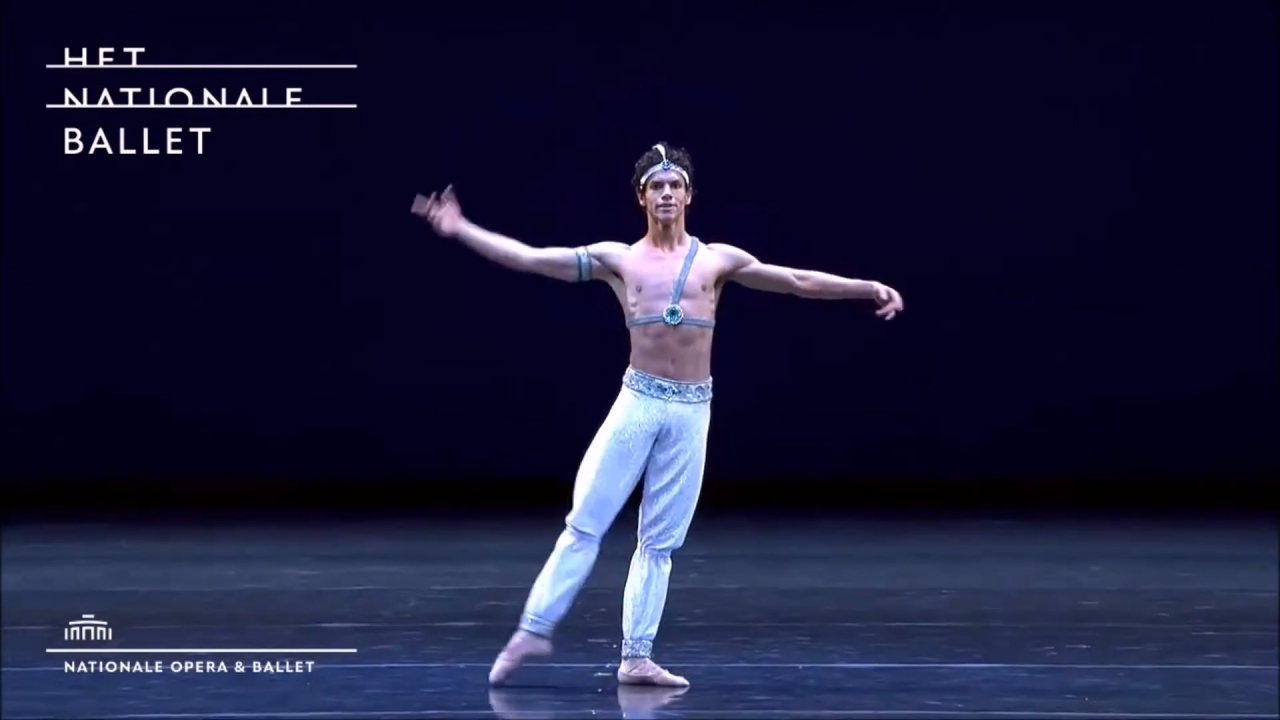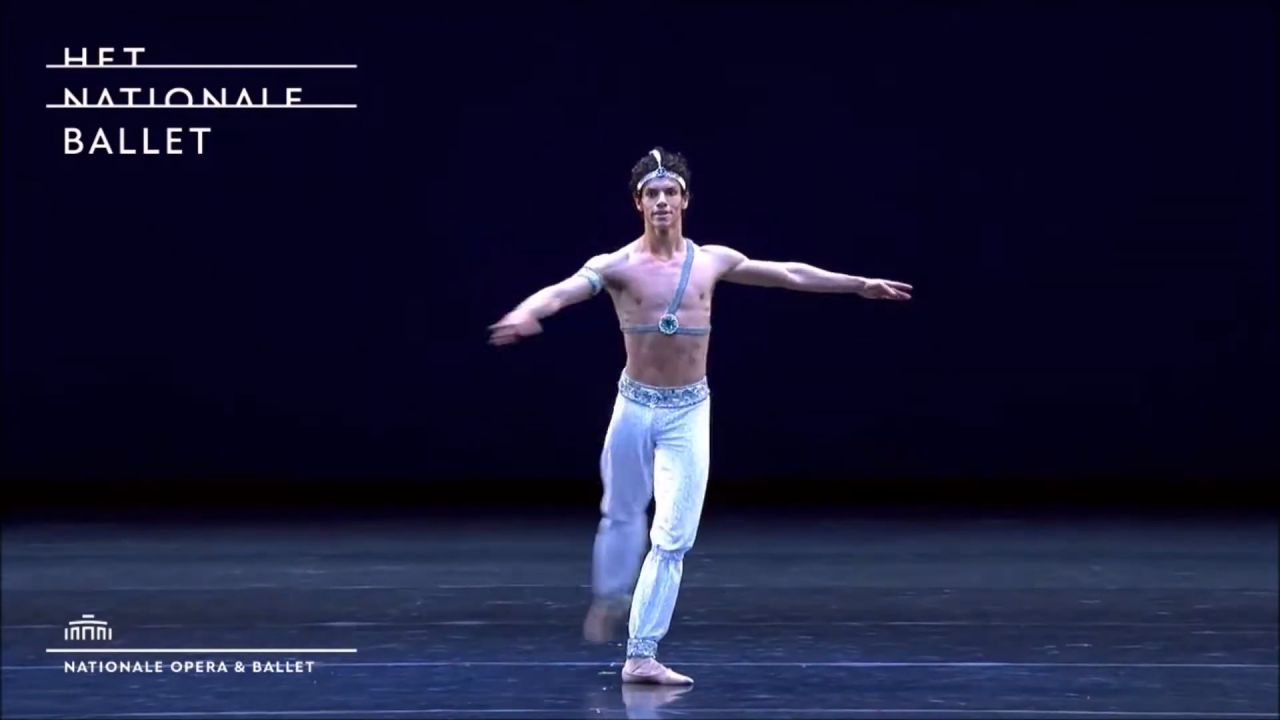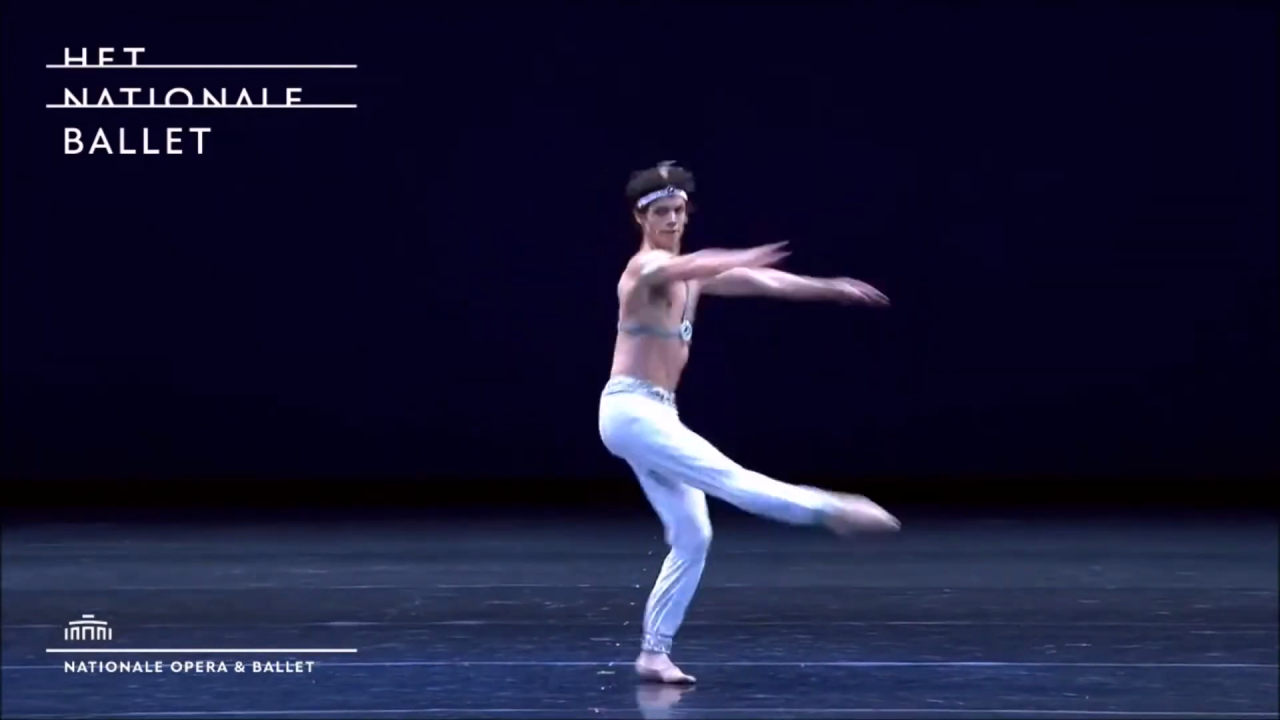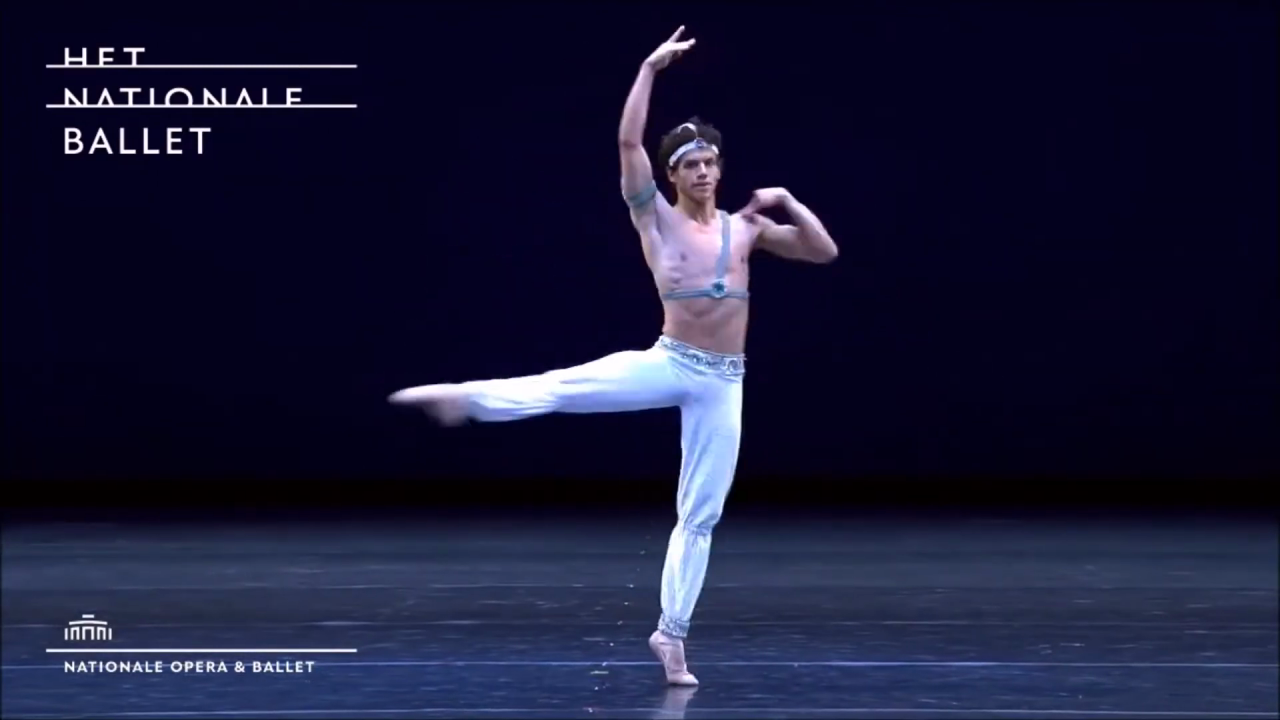
dt=0.7s
person 1, frame 1
left shoulder: (719, 258)
right shoulder: (617, 258)
left elbow: (796, 278)
right elbow: (529, 259)
left wrist: (868, 285)
right wrist: (460, 228)
left hip: (692, 410)
right hip: (638, 402)
left knee: (661, 541)
right knee: (586, 522)
left ankle: (637, 655)
right ankle: (533, 631)
person 1, frame 2
left shoulder: (711, 260)
right shoulder: (614, 264)
left elbow: (785, 274)
right elbow: (555, 293)
left wrist: (855, 283)
right wrist: (523, 314)
left hip: (688, 412)
right hip: (633, 407)
left knee: (672, 540)
right knee: (619, 518)
left ankle: (640, 656)
right ankle: (606, 599)
person 1, frame 3
left shoulder: (685, 275)
right shoulder: (648, 266)
left elbow: (762, 282)
right elbow: (683, 266)
left wrist: (833, 287)
right wrist: (740, 258)
left hip: (649, 417)
right hip: (634, 413)
left knee: (692, 540)
right knee: (730, 480)
left ankle: (654, 653)
person 1, frame 4
left shoulder: (749, 226)
right shoulder: (651, 218)
left elbow: (825, 252)
right elbow: (628, 141)
left wrist: (791, 205)
right wrist: (650, 66)
left hip: (720, 384)
right hip: (670, 365)
left knee: (700, 520)
right knee: (562, 387)
left ankle: (671, 635)
right ankle: (461, 399)
